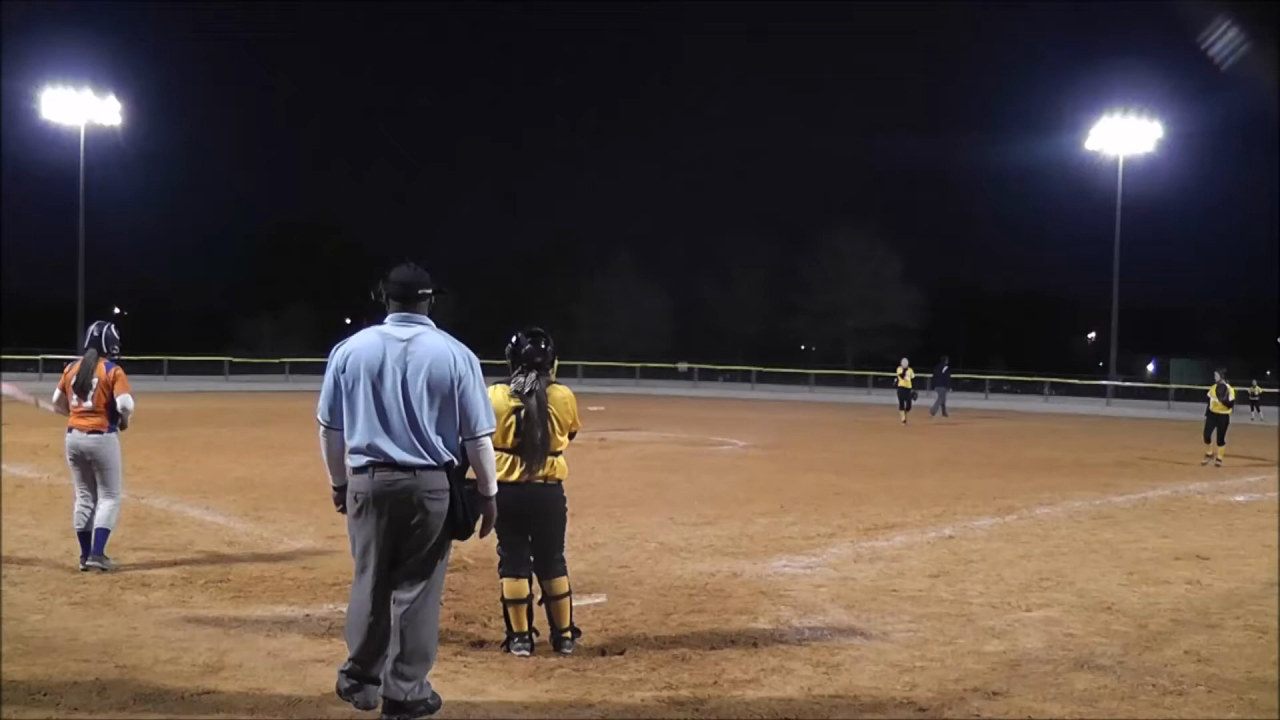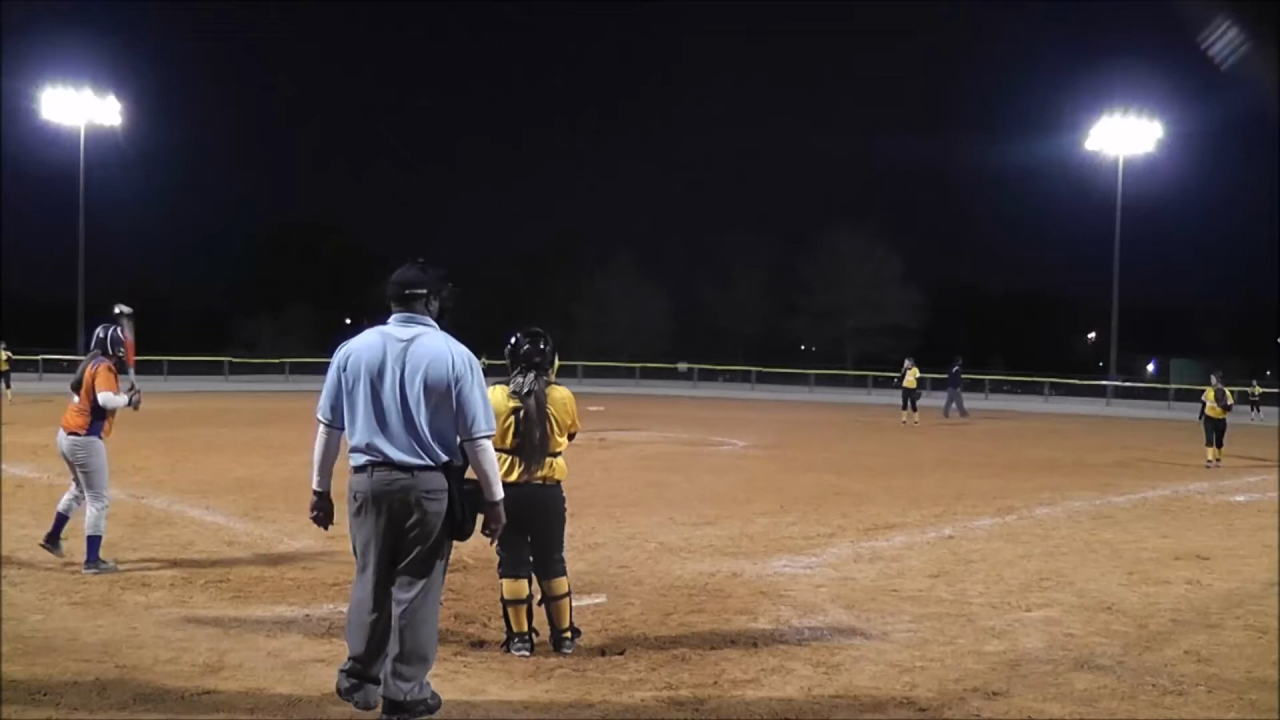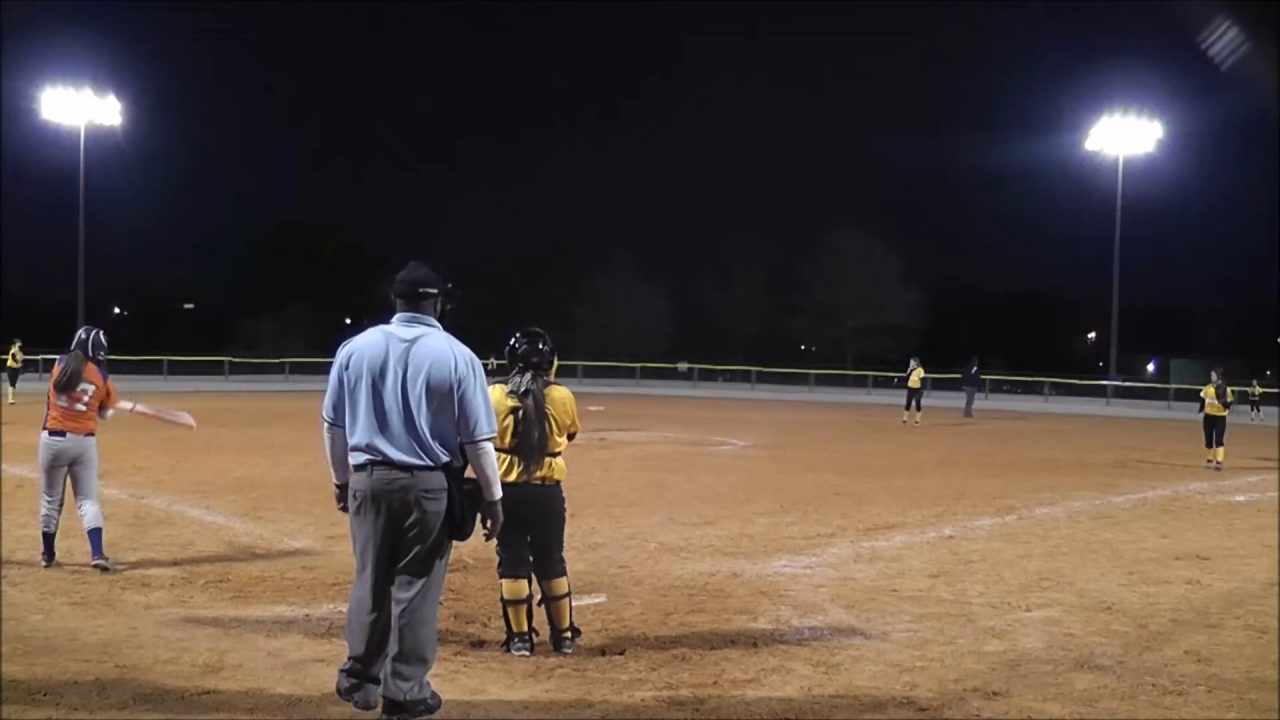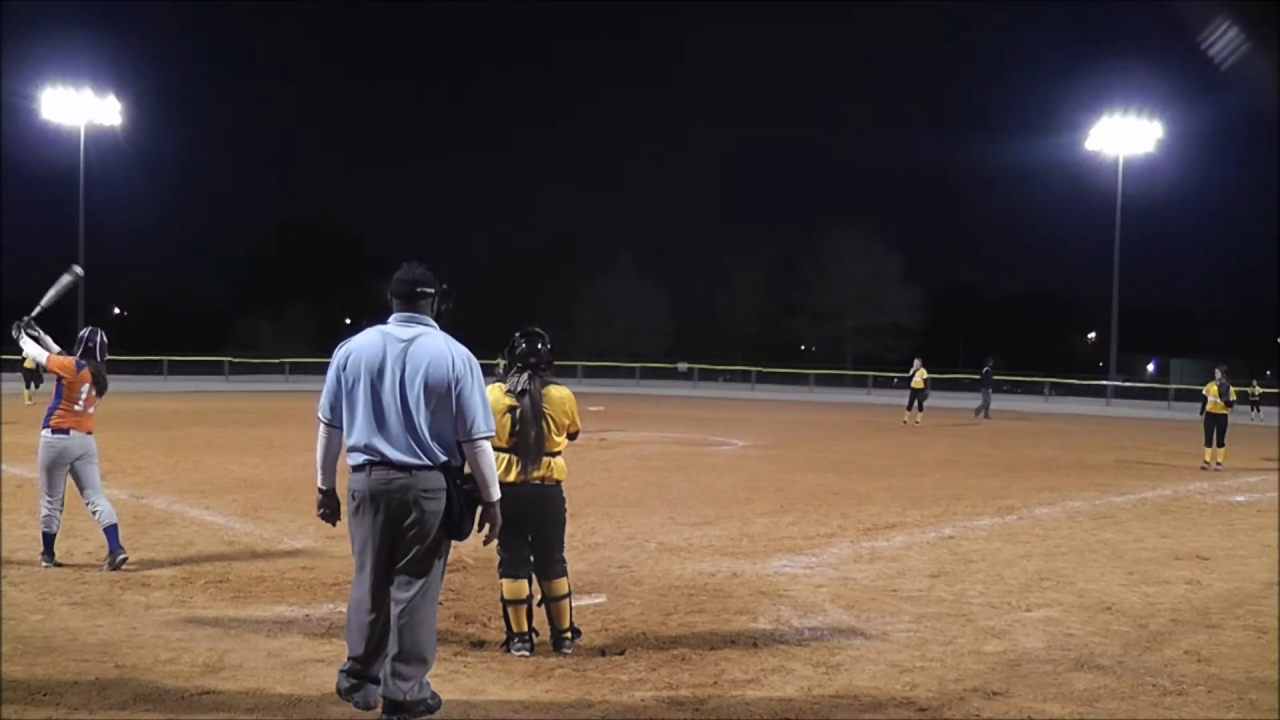
dt=0.5s
person 1, frame 1
left shoulder: (349, 350)
right shoulder: (454, 353)
left elbow: (330, 429)
right elbow: (477, 436)
left wrist: (339, 483)
right wrist: (487, 493)
left hip: (369, 482)
right hip: (430, 484)
left knee: (369, 583)
right knee: (417, 587)
left ankle: (361, 681)
person 1, frame 2
left shoulder: (354, 350)
right shoulder: (455, 356)
left elbow: (329, 428)
right elbow: (477, 439)
left wrist: (320, 489)
right wrist: (494, 499)
left hip: (369, 482)
right hip: (429, 486)
left knee: (371, 582)
right knee: (416, 587)
left ankle: (361, 681)
person 1, frame 3
left shoulder: (355, 348)
right shoulder: (457, 356)
left elbow: (333, 426)
right elbow: (478, 440)
left wrist: (342, 481)
right wrist: (492, 497)
left hip: (369, 481)
right hip: (428, 485)
left knee: (370, 582)
right knee: (415, 587)
left ankle: (360, 681)
person 1, frame 4
left shoulder: (353, 348)
right shoulder: (454, 355)
left elbow: (329, 426)
right elbow: (475, 439)
left wrist: (325, 486)
right wrist: (490, 498)
left hip: (368, 481)
right hip: (427, 485)
left knee: (368, 582)
right knee: (415, 587)
left ankle: (360, 680)
person 2, frame 1
left shoulder: (495, 396)
right shoulder: (564, 397)
left hip: (507, 490)
right hip: (549, 491)
left knee: (514, 562)
right knee: (553, 562)
left ankle: (520, 637)
right ankle: (564, 635)
person 2, frame 2
left shoulder: (495, 397)
right shoulder: (563, 397)
left hip: (507, 491)
right hip: (547, 492)
left knee: (513, 563)
right knee: (552, 562)
left ankle: (520, 638)
right ankle: (563, 635)
person 2, frame 3
left shoulder: (494, 395)
right shoulder: (562, 397)
right elbow: (571, 434)
left hip: (506, 490)
right hip: (547, 491)
left knee: (512, 562)
right knee: (551, 562)
left ankle: (520, 638)
right ankle: (563, 635)
person 2, frame 4
left shoulder: (493, 395)
right shoulder: (562, 397)
right elbow: (573, 433)
left hip: (505, 490)
right hip: (547, 491)
left knee: (513, 562)
right knee: (552, 562)
left ankle: (520, 637)
right ankle: (563, 635)
person 3, frame 1
left shoulder: (71, 368)
right shoulder: (113, 370)
left elbow: (58, 401)
right elbow: (126, 404)
right wrist: (125, 420)
left hip: (73, 438)
right hip: (102, 439)
left knee: (84, 498)
right knee: (110, 498)
left ankle: (85, 555)
right ankle: (96, 555)
person 3, frame 2
left shoulder: (91, 365)
right shoulder: (104, 367)
left elbow: (97, 401)
right elbow: (107, 401)
left wrist: (126, 398)
right wrist: (128, 399)
left hip: (66, 436)
right hip: (85, 441)
left knee: (79, 488)
right knee: (97, 500)
left ankle: (53, 537)
right ankle: (92, 561)
person 3, frame 3
left shoulder: (62, 362)
right shoulder: (102, 377)
right elbow: (105, 415)
left hip: (53, 439)
right hip: (84, 443)
left knee: (50, 500)
right knee: (88, 500)
left ankle: (48, 554)
right ankle: (98, 553)
person 3, frame 4
left shoulder: (73, 367)
right shoulder: (98, 374)
left elbow: (38, 355)
left wrist: (21, 335)
right wrist: (39, 334)
left hip: (56, 439)
right hip: (84, 442)
left knee: (51, 501)
right knee: (96, 497)
left ankle: (48, 555)
right ankle: (115, 549)
